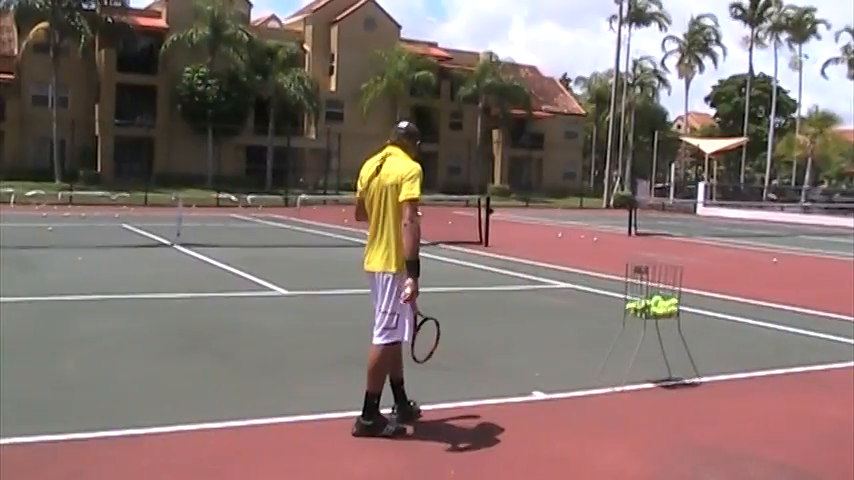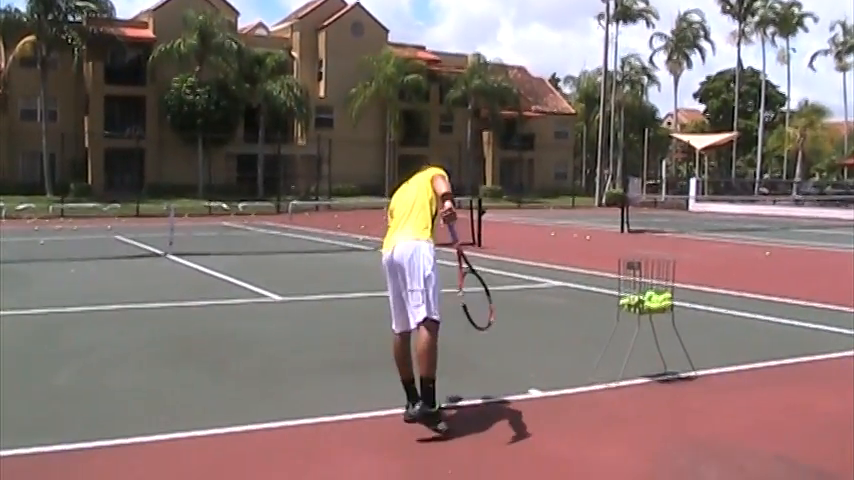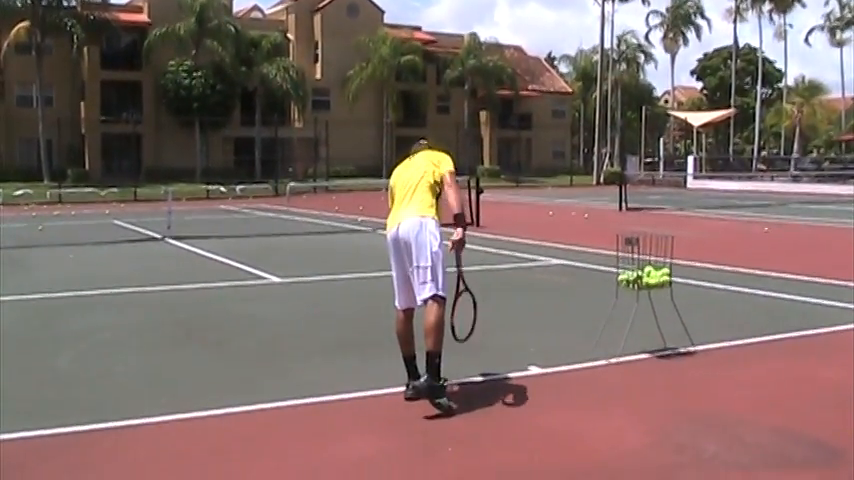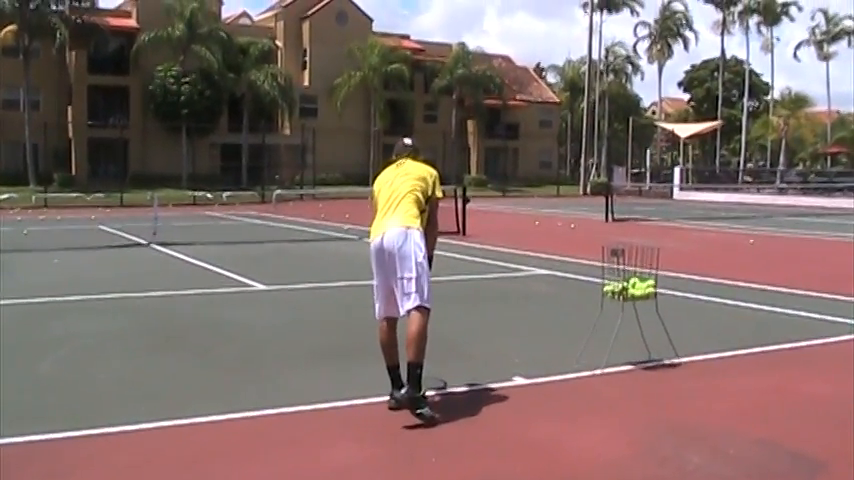
dt=1s
person 1, frame 1
left shoulder: (369, 166)
right shoulder: (410, 168)
left elbow: (361, 214)
right elbow: (409, 222)
right wrist: (412, 273)
left hip: (376, 260)
right hip: (394, 264)
left knee: (391, 335)
right knee: (386, 339)
left ankle: (401, 404)
right ankle: (368, 417)
person 1, frame 2
left shoulder: (400, 192)
right shoulder: (433, 174)
right elbow: (441, 182)
right wrist: (448, 200)
left hip: (390, 249)
right hip: (415, 246)
left knee: (402, 329)
right knee: (428, 323)
left ankle: (414, 402)
right ankle: (427, 406)
person 1, frame 3
left shoulder: (398, 170)
right shoulder: (439, 157)
right elbow: (450, 186)
right wrist: (459, 224)
left hip: (394, 227)
right hip: (420, 223)
left knee: (404, 306)
right knee: (434, 298)
left ankle: (413, 379)
right ankle: (432, 379)
person 1, frame 4
left shoulder: (382, 177)
right shoulder: (428, 172)
right elbow: (431, 223)
right wrist: (428, 258)
left hip: (377, 237)
right hip: (405, 234)
left knee: (387, 315)
right knee: (418, 309)
left ankle: (397, 389)
right ankle: (413, 390)
